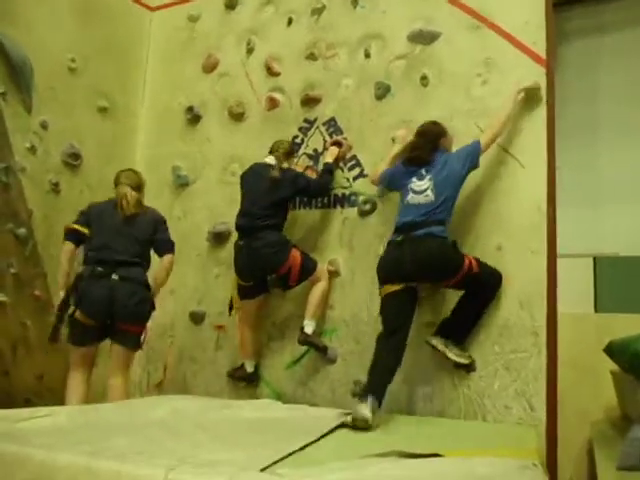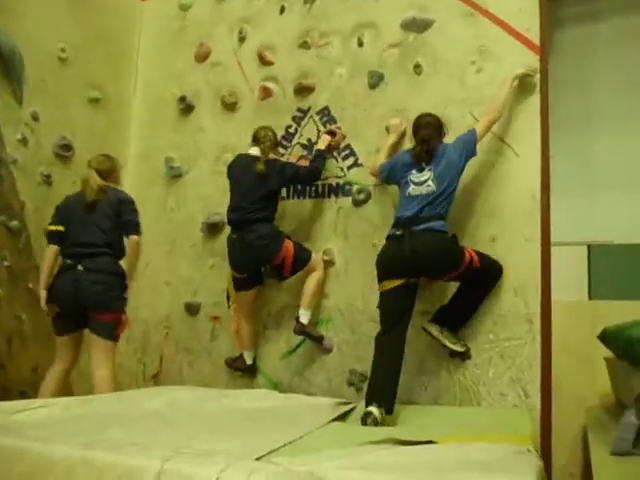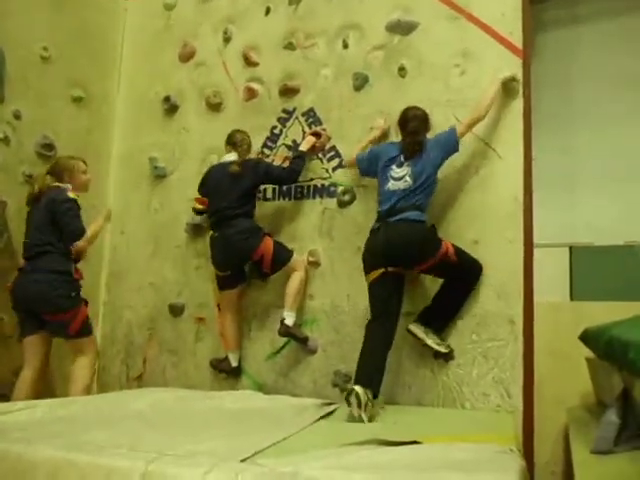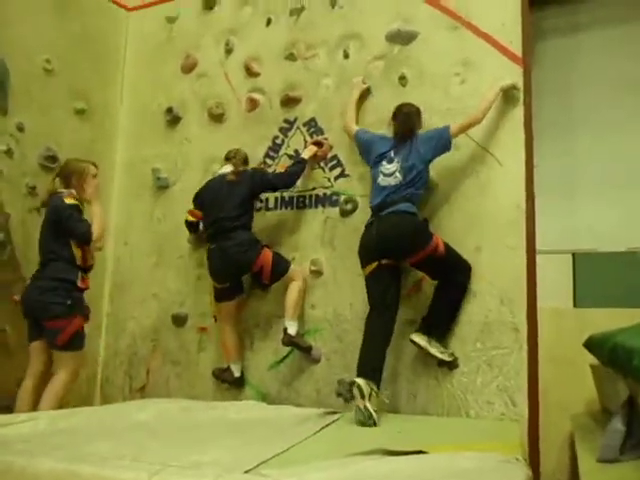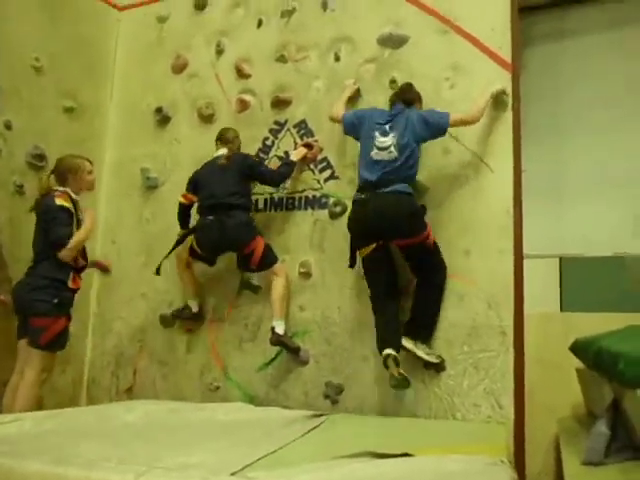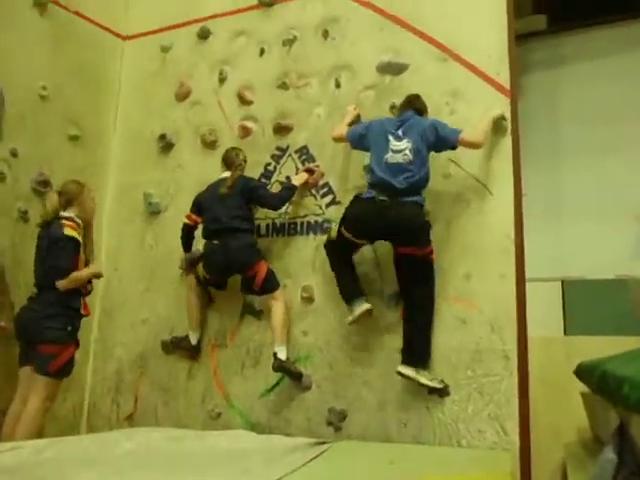
dt=0.5s
person 1, frame 1
left shoulder: (405, 170)
right shoulder: (456, 162)
left elbow: (376, 178)
right elbow: (495, 130)
left wrist: (398, 148)
right wrist: (519, 95)
left hip: (393, 256)
right hip: (431, 251)
left knee: (392, 333)
right knee: (490, 279)
left ankle: (368, 400)
right ankle: (448, 337)
person 1, frame 2
left shoulder: (403, 160)
right shoulder: (454, 152)
left elbow: (375, 169)
right elbow: (492, 116)
left wrist: (392, 137)
right wrist: (513, 80)
left hip: (394, 251)
right hip: (432, 246)
left knee: (391, 331)
right knee: (489, 270)
left ankle: (377, 405)
right ankle: (444, 324)
person 1, frame 3
left shoulder: (383, 151)
right shoulder: (435, 147)
left elbow: (351, 162)
right elbow: (478, 116)
left wrist: (375, 140)
right wrist: (499, 83)
left hip: (378, 242)
right hip: (412, 235)
left knee: (381, 319)
right knee: (469, 270)
left ankle: (363, 388)
right ankle: (428, 324)
person 1, frame 4
left shoulder: (375, 145)
right shoulder: (424, 143)
left elbow: (349, 125)
right elbow: (472, 120)
left wrist: (356, 93)
right wrist: (498, 90)
left hip: (373, 235)
right hip: (405, 227)
left knee: (381, 311)
right knee: (458, 272)
left ankle: (364, 381)
right ankle: (429, 333)
person 1, frame 5
left shoulder: (367, 117)
right shoulder: (418, 118)
left elbow: (335, 114)
right elbow: (471, 117)
left wrist: (348, 92)
right wrist: (490, 94)
left hip: (363, 209)
right hip: (398, 206)
left knee: (383, 289)
right knee: (432, 272)
left ankle: (389, 347)
right ankle: (417, 336)
person 1, frame 6
left shoulder: (377, 126)
right shoulder: (429, 126)
left elbow: (337, 135)
right elbow: (477, 141)
left wrist: (350, 115)
right wrist: (491, 118)
left hip: (370, 209)
right hip: (409, 215)
left knee: (335, 249)
right knee: (419, 292)
left ankle: (356, 301)
right ankle: (415, 363)
person 2, frame 1
left shoulder: (94, 210)
right shoulder: (153, 217)
left elbow: (69, 245)
right elbow: (167, 258)
left wrist: (63, 289)
right wrist: (151, 293)
left hip: (93, 289)
right hip: (132, 293)
left knee: (79, 369)
right knee: (118, 373)
person 2, frame 2
left shoulder: (68, 203)
right shoulder: (121, 199)
left elbow: (53, 246)
right elbow: (134, 239)
left wrist: (43, 286)
right wrist: (129, 276)
left hip: (68, 282)
right hip: (104, 282)
left knee: (62, 361)
right knee: (102, 363)
person 2, frame 3
left shoulder: (41, 202)
right shoulder: (63, 197)
right elbow: (80, 243)
right wrist: (101, 221)
left hip: (27, 285)
right hip: (53, 284)
left knee: (33, 365)
right knee: (87, 352)
person 2, frame 4
left shoulder: (60, 206)
right shoulder: (64, 203)
right elbow: (96, 241)
left wrist: (77, 299)
right wrist: (95, 203)
left hip: (41, 293)
right hip: (57, 295)
left knee: (37, 372)
right knee: (68, 370)
person 2, frame 5
left shoulder: (63, 203)
right shoulder: (59, 201)
right elbow: (64, 251)
left wrist: (91, 263)
right wrist: (88, 224)
left hip: (35, 291)
right hip: (47, 294)
left knee: (23, 370)
right knee: (38, 371)
person 2, frame 6
left shoulder: (54, 227)
right shoulder: (68, 229)
left elbow: (82, 263)
right elbow: (63, 281)
left wrist: (87, 228)
right wrist: (92, 271)
left hip: (34, 317)
right hip: (55, 321)
left knee: (23, 396)
right knee: (42, 398)
person 3, frame 1
left shoulder: (250, 172)
right shoulder: (290, 177)
right elbow: (322, 187)
right wrist: (330, 160)
left hip: (244, 251)
right hip: (272, 246)
left knee: (247, 317)
right knee: (322, 275)
left ankle: (249, 369)
right ankle: (308, 331)
person 3, frame 2
left shoulder: (236, 164)
right shoulder: (276, 167)
right elbow: (312, 174)
right wrist: (322, 147)
left hip: (237, 243)
right hip: (265, 238)
left knee: (243, 308)
right knee: (317, 265)
left ankle: (247, 360)
right ankle: (303, 321)
person 3, frame 3
left shoulder: (211, 174)
right shoulder: (254, 167)
left elbow: (200, 210)
right elbow: (290, 175)
right wrist: (303, 149)
left hip: (220, 244)
right hip: (247, 236)
left knee: (227, 308)
right knee: (299, 265)
left ankle: (232, 362)
right ankle: (288, 322)
person 3, frame 4
left shoulder: (206, 188)
right shoulder: (250, 177)
left elbow: (191, 223)
right elbow: (286, 180)
left wrist: (200, 233)
right wrist: (305, 156)
left hip: (217, 256)
right hip: (244, 248)
left knee: (226, 318)
right knee: (297, 276)
left ankle: (234, 372)
right ankle: (291, 332)
person 3, frame 5
left shoulder: (201, 171)
right shoulder: (244, 161)
left elbow: (184, 206)
right elbow: (275, 178)
left wrist: (184, 230)
right wrist: (294, 158)
left hip: (209, 230)
right hip: (240, 227)
left knee: (183, 257)
right knee: (278, 272)
left ankle: (194, 310)
right ankle: (279, 331)
person 3, frame 6
left shoulder: (205, 193)
right shoulder: (247, 184)
left elbow: (188, 226)
right elbow: (275, 202)
left wrist: (188, 253)
right wrist: (295, 182)
left hip: (215, 253)
right hip: (244, 249)
left knee: (194, 283)
right knee: (277, 297)
left ankle: (192, 342)
right ankle: (281, 357)
